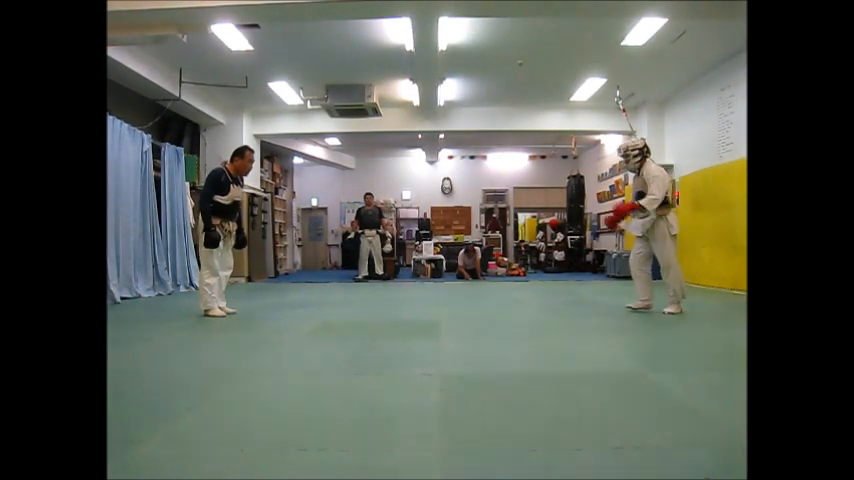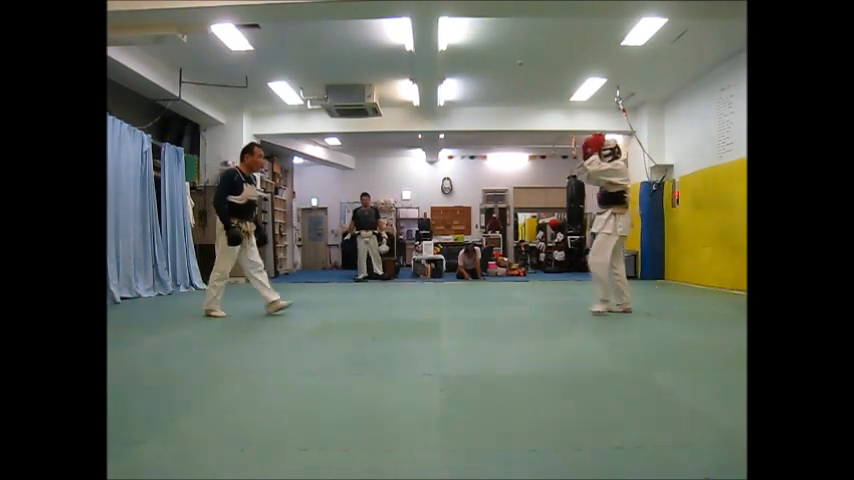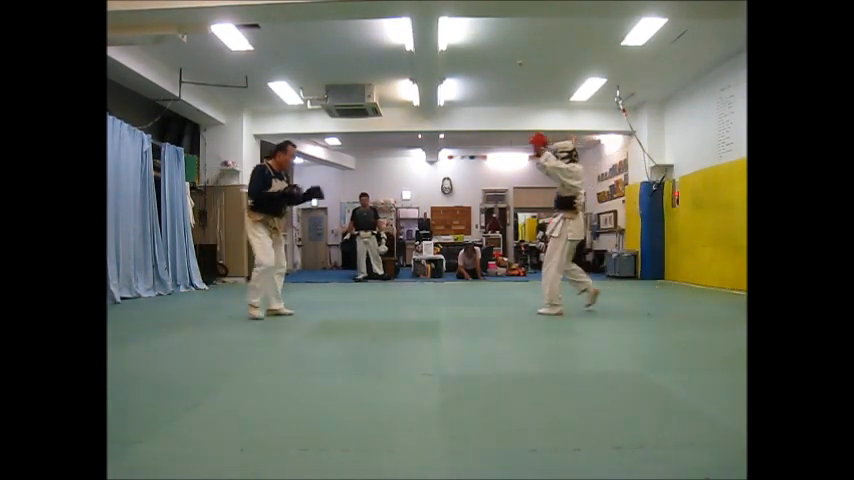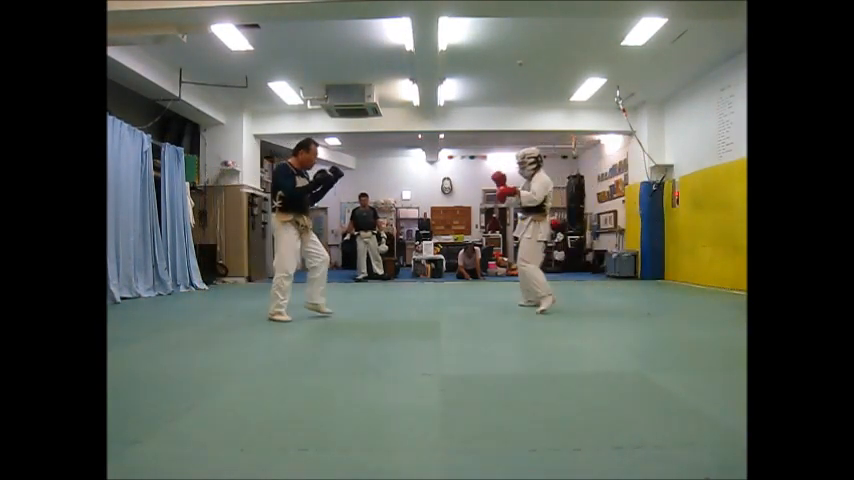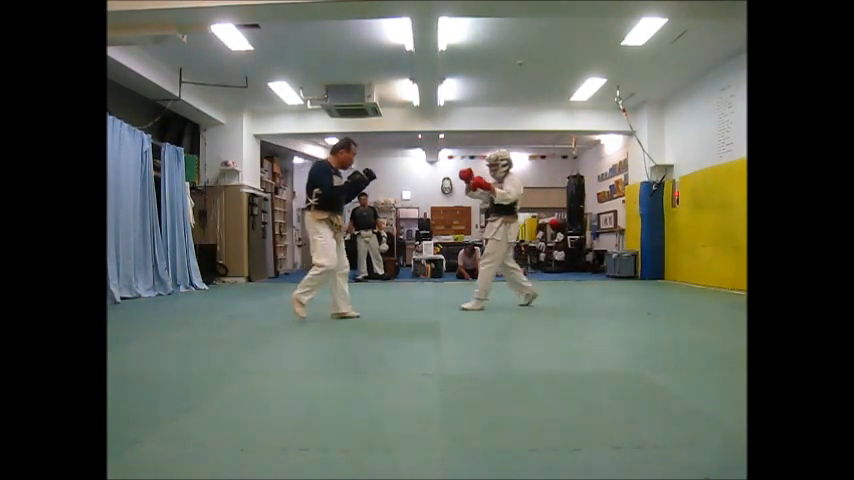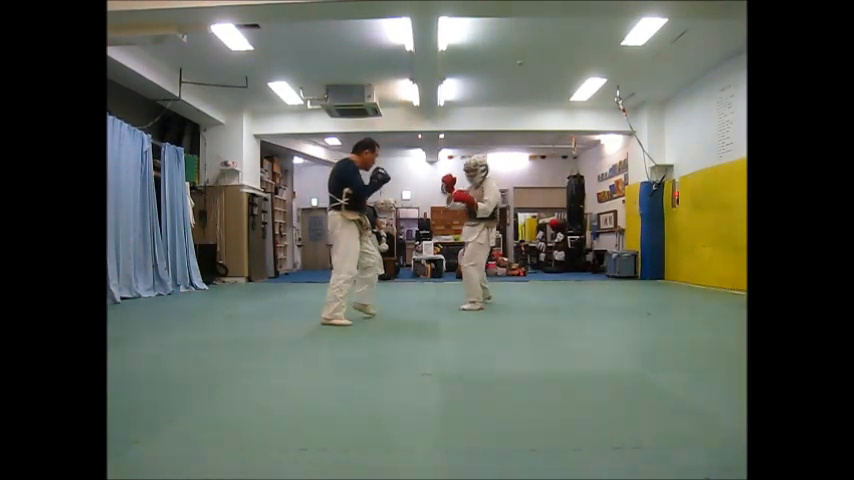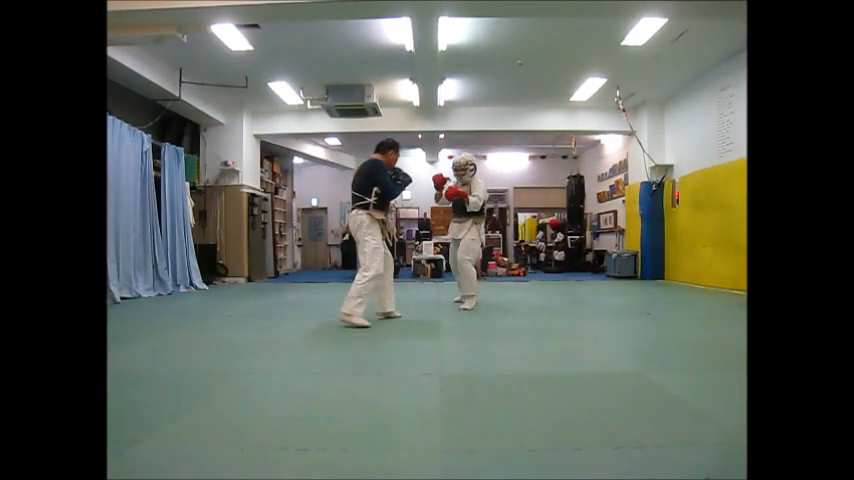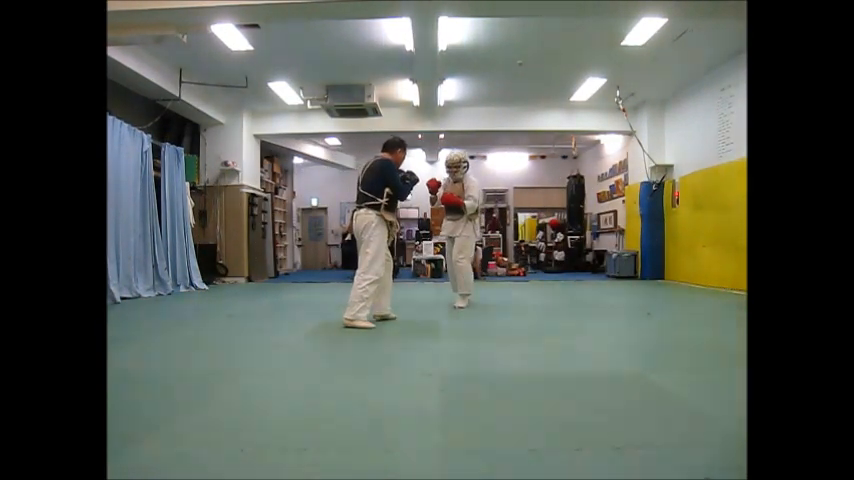
dt=0.4s
person 1, frame 1
left shoulder: (239, 179)
right shoulder: (217, 175)
right elbow: (204, 202)
left wrist: (240, 230)
right wrist: (209, 229)
left hip: (228, 227)
right hip: (213, 226)
left knee: (225, 267)
right knee: (211, 267)
left ankle: (219, 303)
right ankle: (209, 306)
person 1, frame 2
left shoulder: (251, 178)
right shoulder: (230, 175)
right elbow: (218, 202)
left wrist: (257, 229)
right wrist: (228, 227)
left hip: (247, 228)
right hip: (231, 227)
left knee: (256, 266)
right knee: (222, 268)
left ankle: (273, 301)
right ankle: (211, 307)
person 1, frame 3
left shoulder: (283, 175)
right shoulder: (260, 170)
left elbow: (291, 201)
right elbow: (256, 195)
left wrist: (308, 194)
right wrist: (282, 194)
left hip: (276, 224)
right hip: (258, 222)
left knee: (279, 266)
right knee: (265, 262)
left ankle: (274, 305)
right ankle: (254, 303)
person 1, frame 4
left shoulder: (303, 173)
right shoulder: (282, 170)
left elbow: (310, 199)
right elbow: (292, 194)
left wrist: (328, 184)
right wrist: (316, 182)
left hip: (301, 224)
right hip: (286, 223)
left knee: (320, 259)
right knee: (285, 268)
left ankle: (314, 301)
right ankle: (276, 310)
person 1, frame 5
left shoulder: (335, 172)
right shoulder: (320, 167)
left elbow: (343, 199)
right elbow: (329, 193)
left wrist: (360, 184)
right wrist: (352, 182)
left hip: (333, 223)
right hip: (318, 221)
left knee: (341, 267)
right knee: (326, 264)
left ankle: (341, 308)
right ankle: (300, 297)
person 1, frame 6
left shoulder: (350, 167)
right shoulder: (347, 166)
left elbow: (358, 195)
right elbow: (362, 192)
left wrist: (373, 181)
right wrist: (379, 182)
left hip: (353, 222)
right hip: (344, 221)
left knee: (372, 261)
right knee: (345, 270)
left ankle: (362, 301)
right ankle: (331, 314)
person 1, frame 7
left shoulder: (369, 166)
right shoulder: (376, 165)
right elbow: (390, 193)
left wrist: (394, 180)
right wrist: (403, 182)
left hip: (369, 221)
right hip: (366, 220)
left knee: (385, 263)
right knee: (371, 268)
left ankle: (386, 308)
right ankle: (350, 312)
person 1, frame 8
left shoulder: (372, 164)
right shoulder: (387, 164)
right elbow: (401, 194)
left wrist: (399, 180)
right wrist: (409, 181)
left hip: (367, 218)
right hip: (373, 220)
left knee: (384, 264)
right knee: (370, 270)
left ankle: (381, 310)
right ankle: (353, 316)
person 2, frame 1
left shoulder: (655, 172)
right shoulder: (637, 175)
left elbow: (655, 198)
right elbow: (636, 199)
left wrist: (631, 207)
right wrist: (619, 214)
left hip: (661, 222)
right hip: (645, 224)
left knee: (668, 263)
right knee: (637, 262)
left ankle: (676, 303)
right ankle: (644, 300)
person 2, frame 2
left shoulder: (619, 167)
right shoulder: (605, 172)
left elbow: (593, 170)
right elbow: (583, 175)
left wrist: (594, 152)
right wrist: (587, 155)
left hip: (615, 220)
right hip: (610, 220)
left knee: (597, 259)
right knee: (614, 263)
left ankle: (603, 301)
right ankle: (624, 303)
person 2, frame 3
left shoulder: (574, 171)
right shoulder: (568, 172)
left elbow: (550, 165)
right elbow: (548, 166)
left wrist: (541, 149)
right wrist: (541, 151)
left hip: (566, 223)
right hip: (566, 222)
left knee: (552, 264)
right knee: (563, 263)
left ankle: (553, 305)
right ankle: (589, 289)
person 2, frame 4
left shoulder: (541, 179)
right shoulder: (530, 180)
left elbow: (533, 198)
right elbow: (519, 200)
left wrist: (513, 191)
right wrist: (505, 189)
left hip: (536, 227)
right hip: (527, 226)
left knee: (525, 263)
right knee: (528, 262)
left ankle: (546, 296)
right ankle: (533, 298)
person 2, frame 5
left shoulder: (512, 181)
right shoulder: (497, 182)
left elbow: (507, 196)
right elbow: (477, 194)
left wrist: (486, 186)
right wrist: (469, 182)
left hip: (504, 227)
right hip: (497, 226)
left knee: (487, 262)
right knee: (506, 263)
left ankle: (479, 301)
right ankle: (528, 291)
person 2, frame 6
left shoulder: (491, 187)
right shoulder: (471, 188)
left elbow: (486, 209)
right elbow: (454, 205)
left wrist: (470, 201)
right wrist: (450, 191)
left hip: (483, 231)
right hip: (471, 230)
left knee: (468, 264)
right knee: (475, 264)
left ankle: (475, 301)
right ankle: (484, 294)
person 2, frame 7
left shoulder: (477, 184)
right shoulder: (454, 185)
left elbow: (476, 203)
right elbow: (440, 202)
left wrist: (462, 195)
right wrist: (439, 189)
left hip: (472, 227)
right hip: (457, 226)
left knee: (464, 259)
right knee: (455, 262)
left ankle: (470, 297)
right ankle: (465, 292)
person 2, frame 8
left shoulder: (471, 182)
right shoulder: (447, 182)
left elbow: (472, 205)
right elbow: (435, 203)
left wrist: (458, 202)
right wrist: (434, 193)
left hip: (466, 225)
right hip: (451, 224)
left knee: (461, 259)
right knee: (451, 261)
left ankle: (464, 295)
right ankle: (461, 293)
